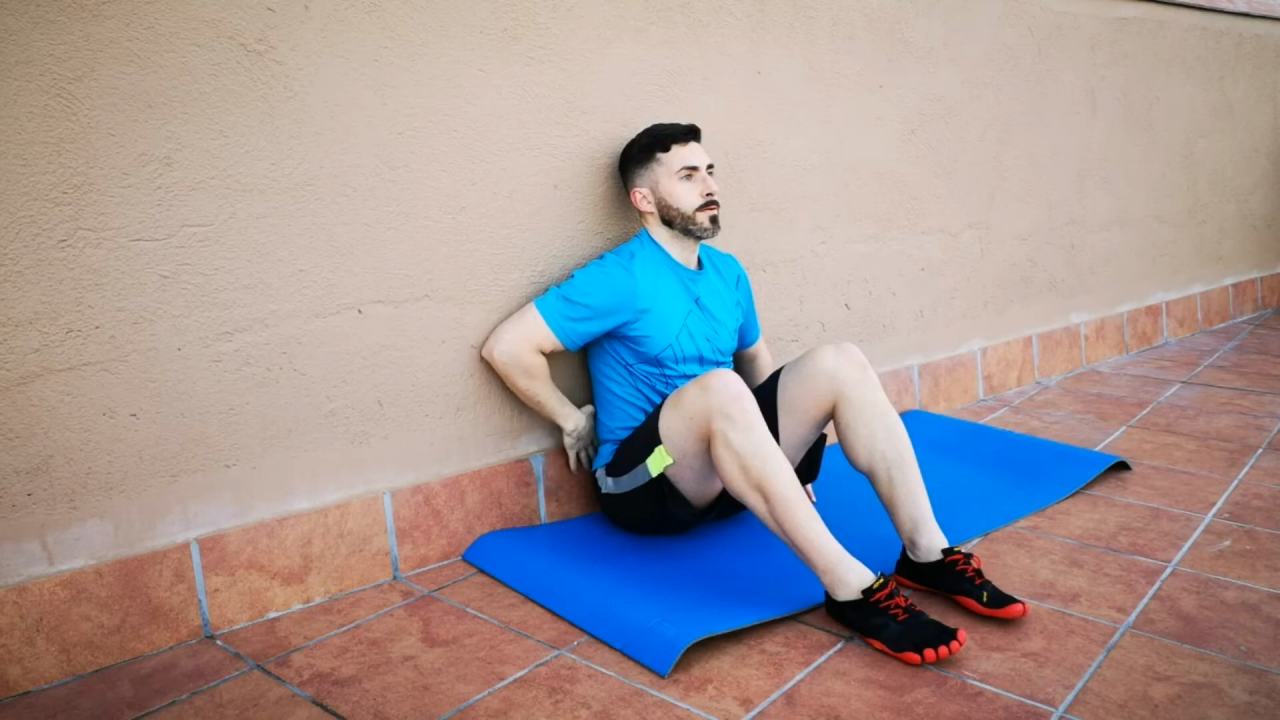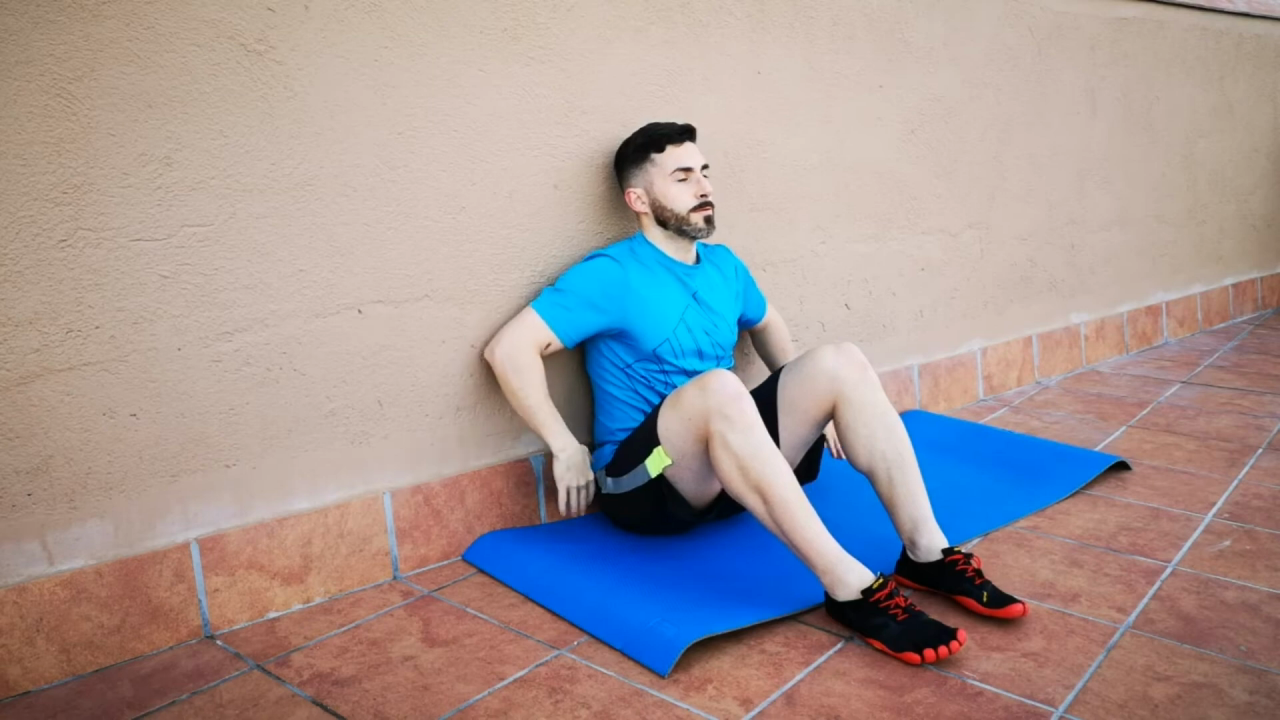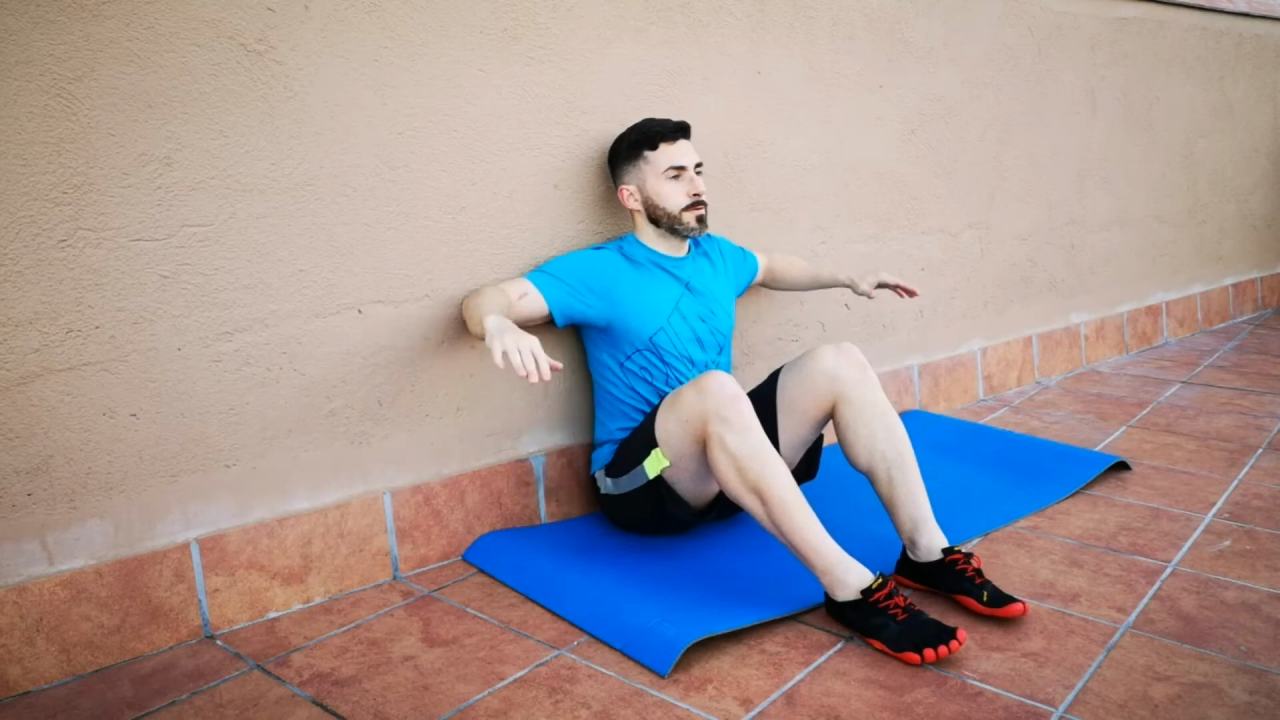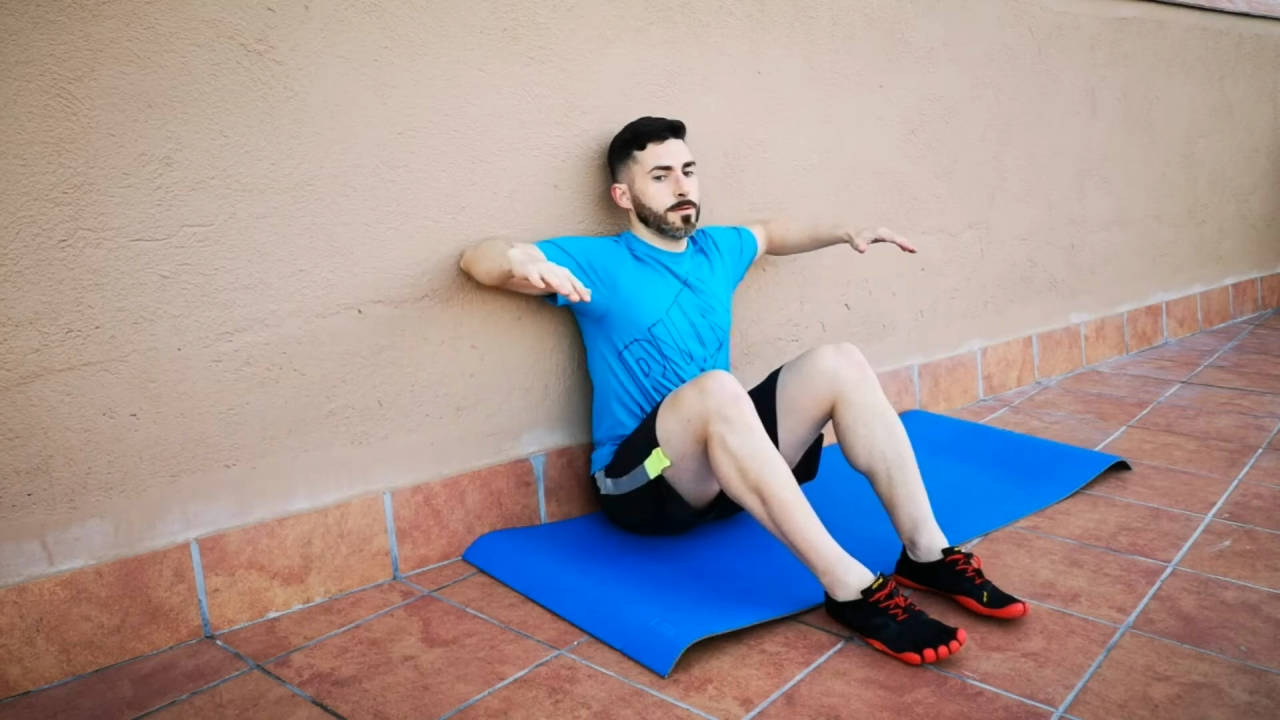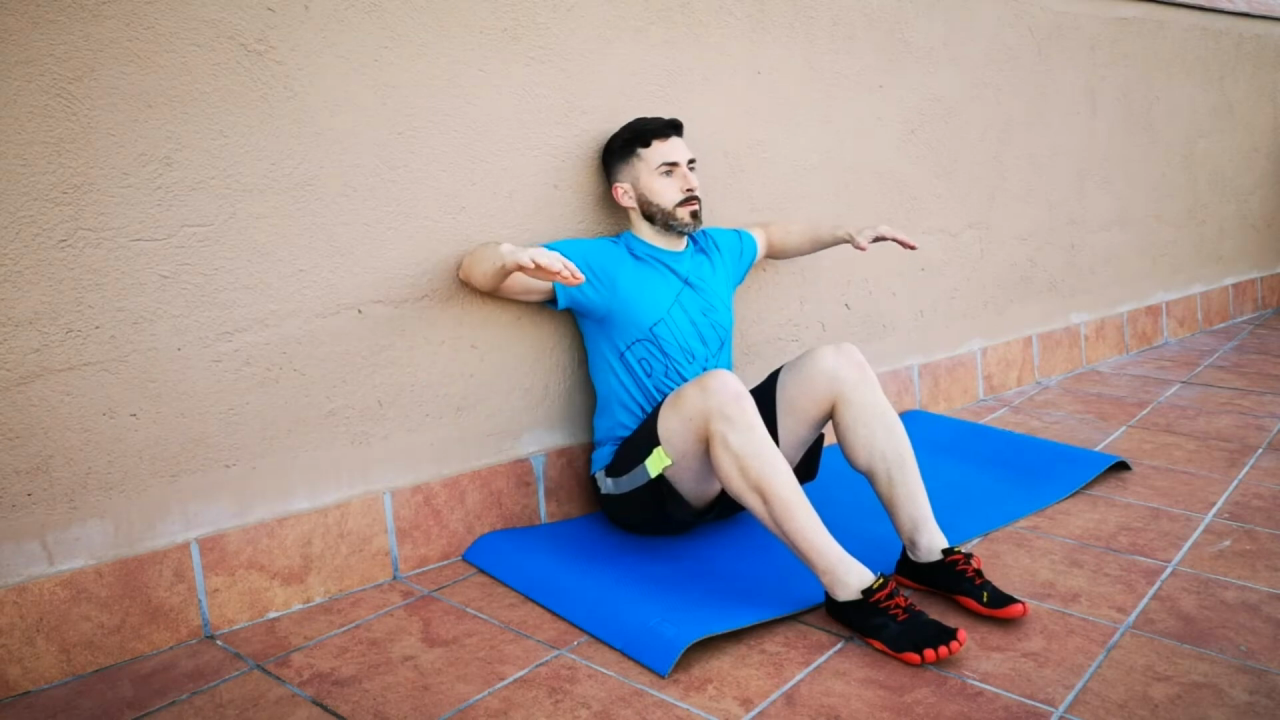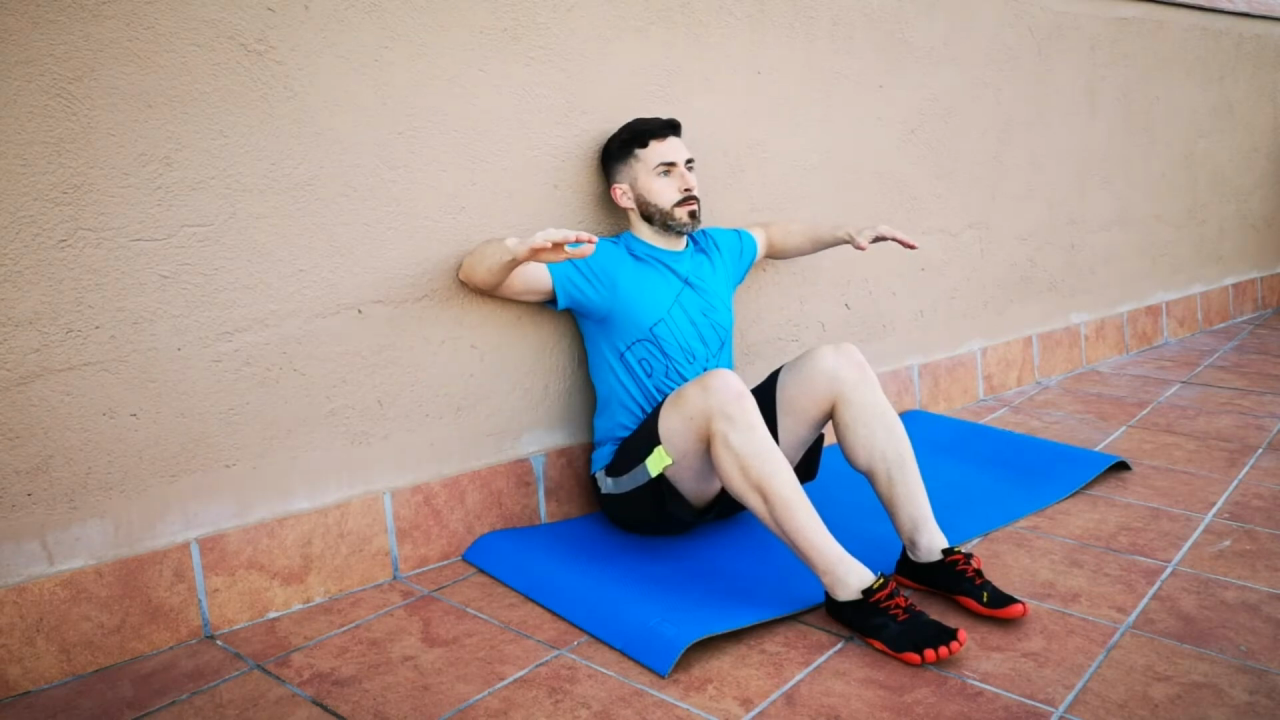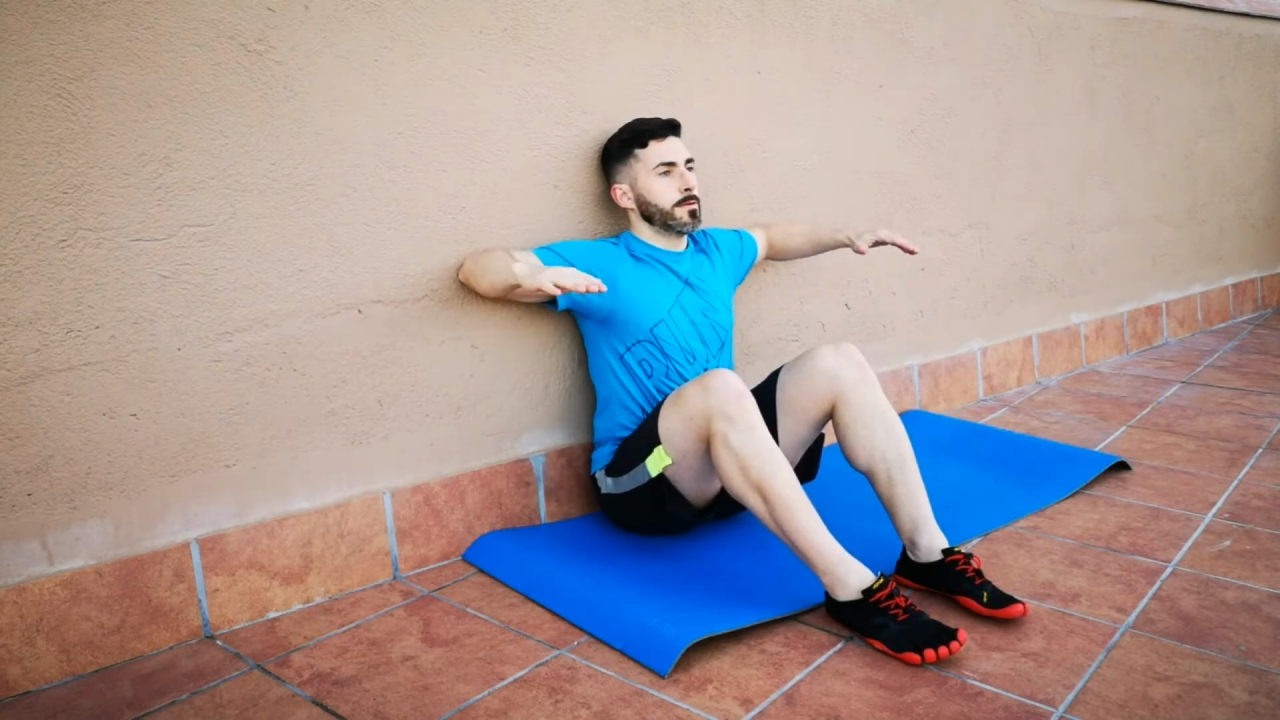
dt=0.5s
person 1, frame 1
left shoulder: (728, 272)
right shoulder: (619, 278)
left elbow: (755, 361)
right elbow: (505, 347)
left wrist: (783, 453)
right wrist: (573, 420)
left hip: (731, 470)
right hip: (643, 482)
left knee: (839, 362)
right knee: (720, 387)
left ankle: (926, 552)
right ankle: (852, 587)
person 1, frame 2
left shoulder: (723, 265)
right shoulder: (611, 276)
left elbow: (764, 323)
right elbow: (507, 349)
left wrist: (805, 413)
right wrist: (567, 449)
left hip: (731, 466)
right hip: (642, 482)
left knee: (839, 362)
right knee: (718, 387)
left ankle: (926, 552)
right ankle: (850, 587)
person 1, frame 3
left shoulder: (716, 256)
right shoulder: (601, 272)
left elbow: (769, 266)
right elbow: (478, 304)
left wrist: (849, 277)
right wrist: (501, 323)
left hip: (728, 461)
right hip: (641, 483)
left knee: (839, 362)
right knee: (714, 389)
left ankle: (927, 553)
right ankle: (851, 588)
person 1, frame 4
left shoulder: (716, 249)
right shoulder: (600, 261)
left elbow: (771, 233)
right elbow: (475, 259)
left wrist: (843, 235)
right wrist: (521, 259)
left hip: (728, 462)
right hip: (641, 483)
left knee: (838, 363)
right knee: (717, 389)
left ankle: (926, 552)
right ankle: (850, 587)
person 1, frame 5
left shoulder: (716, 250)
right shoulder: (601, 265)
left elbow: (771, 237)
right elbow: (473, 271)
left wrist: (844, 235)
right wrist: (511, 255)
left hip: (730, 467)
right hip: (641, 484)
left knee: (839, 363)
right knee: (718, 388)
left ankle: (926, 553)
right ankle: (851, 587)
person 1, frame 6
left shoulder: (716, 250)
right shoulder: (602, 266)
left elbow: (771, 236)
right elbow: (474, 272)
left wrist: (844, 235)
right wrist: (520, 247)
left hip: (731, 464)
right hip: (641, 482)
left knee: (839, 363)
right knee: (720, 387)
left ankle: (926, 553)
right ankle: (851, 587)
person 1, frame 7
left shoulder: (717, 251)
right shoulder: (601, 265)
left elbow: (770, 237)
right elbow: (475, 269)
left wrist: (844, 238)
right wrist: (528, 271)
left hip: (732, 468)
right hip: (641, 483)
left knee: (839, 363)
right knee: (720, 386)
left ankle: (926, 552)
right ankle: (850, 586)
